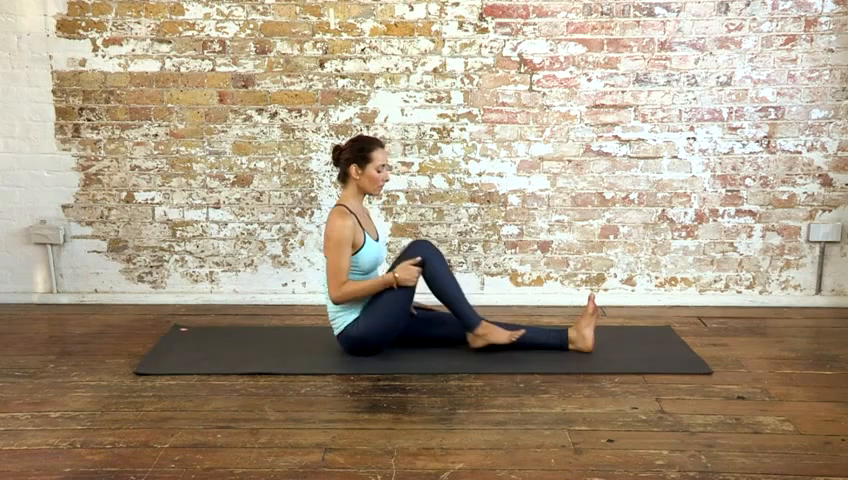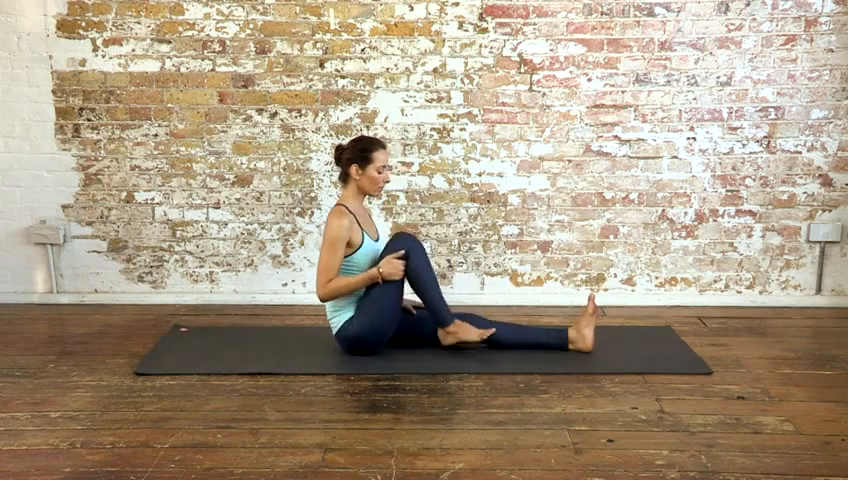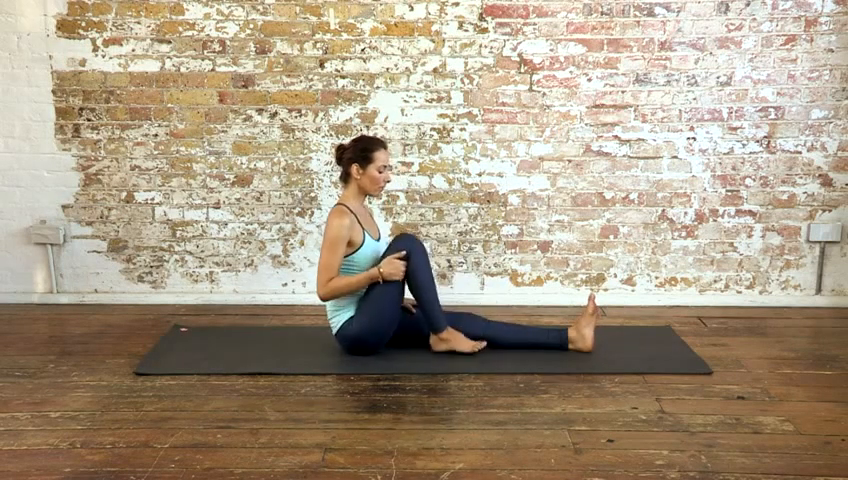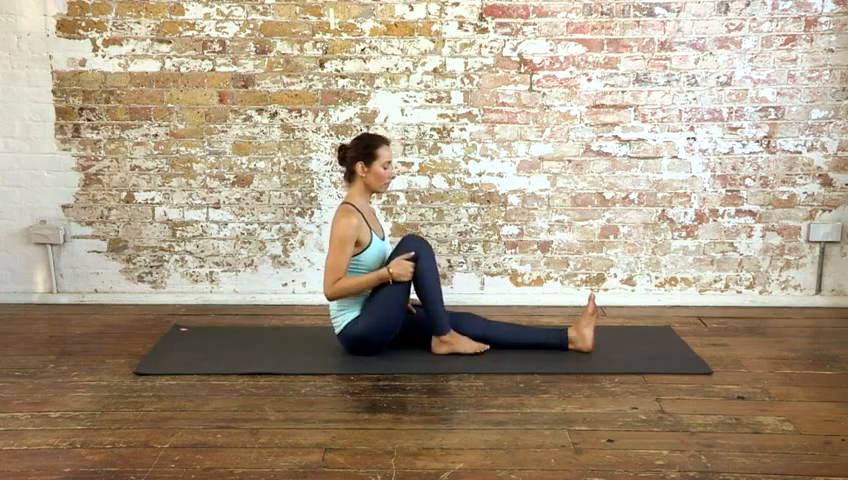
dt=0.2s
person 1, frame 1
left shoulder: (358, 211)
right shoulder: (342, 221)
right elbow: (337, 292)
left wrist: (398, 297)
right wrist: (392, 278)
left hip: (373, 322)
right hip: (359, 331)
right knee: (421, 250)
left ankle: (570, 337)
right ankle: (474, 327)
person 1, frame 2
left shoulder: (360, 211)
right shoulder: (340, 220)
right elbow: (324, 289)
left wrist: (394, 297)
right wrist: (378, 273)
left hip: (374, 322)
right hip: (357, 331)
left knee: (470, 323)
right knee: (405, 244)
left ankle: (570, 337)
right ankle: (446, 327)
person 1, frame 3
left shoulder: (361, 211)
right shoulder: (341, 219)
right elbow: (325, 289)
left wrist: (394, 296)
right wrist: (378, 272)
left hip: (371, 322)
right hip: (356, 330)
left knee: (467, 324)
right knee: (407, 245)
left ankle: (569, 337)
right ankle: (440, 334)
person 1, frame 4
left shoulder: (364, 209)
right shoulder: (348, 218)
right elbow: (332, 288)
left wrist: (398, 296)
right wrist: (387, 273)
left hip: (373, 321)
right hip: (359, 330)
left knee: (468, 324)
right knee: (414, 246)
left ankle: (569, 337)
right ankle: (442, 337)
